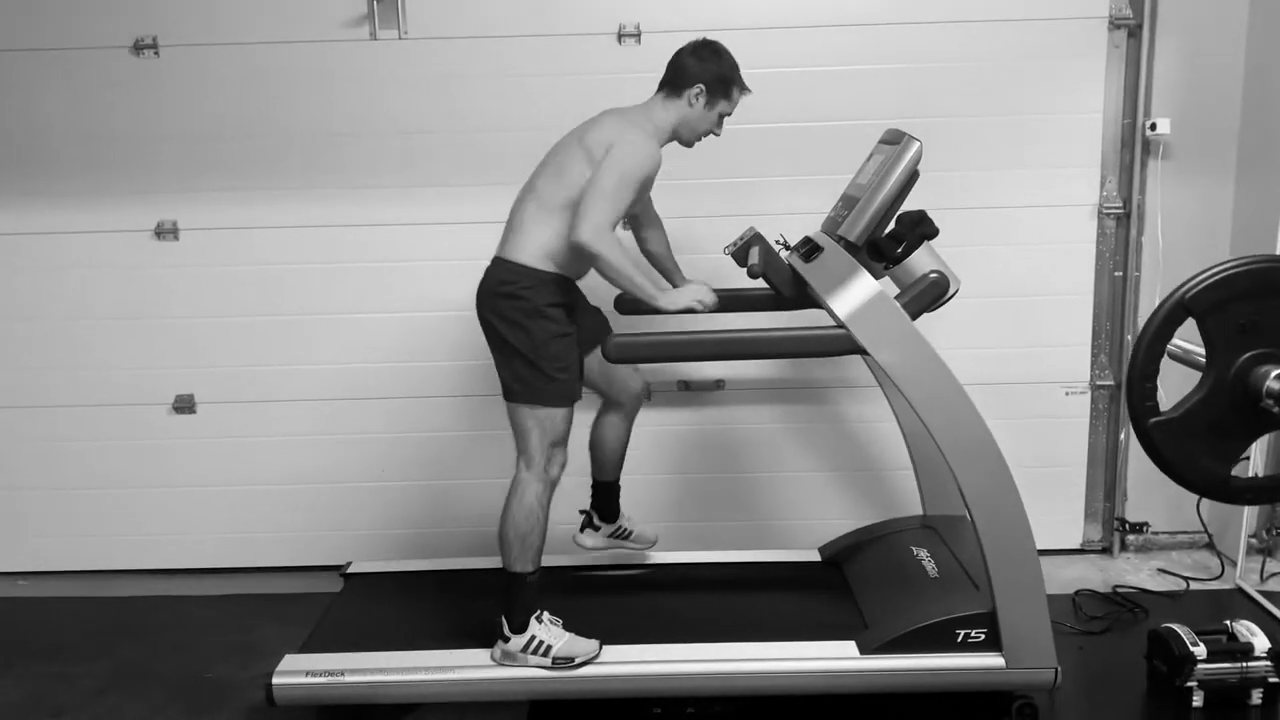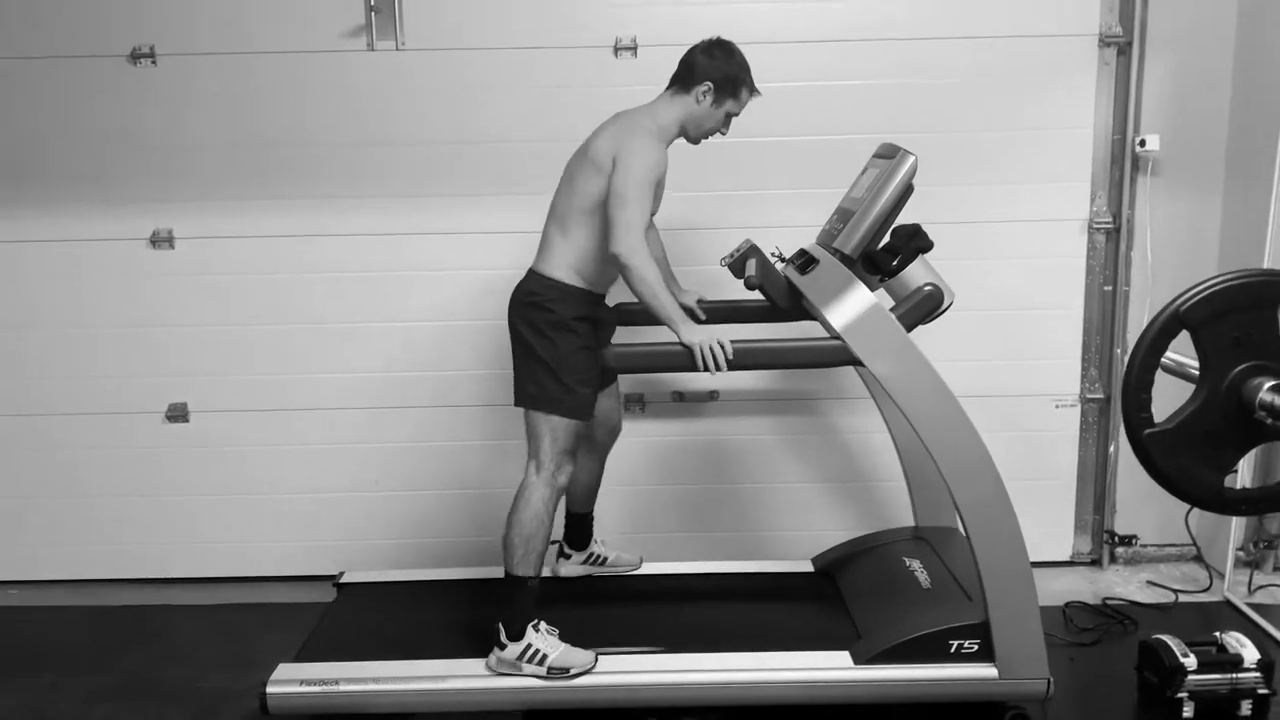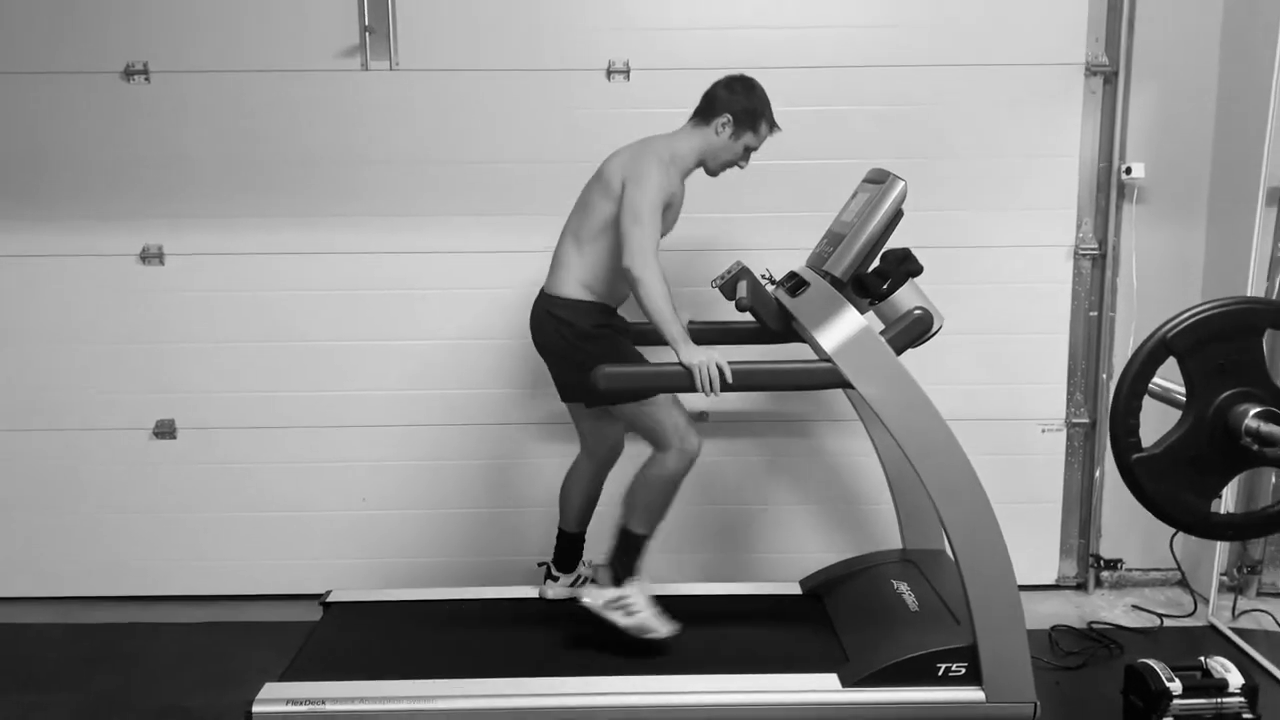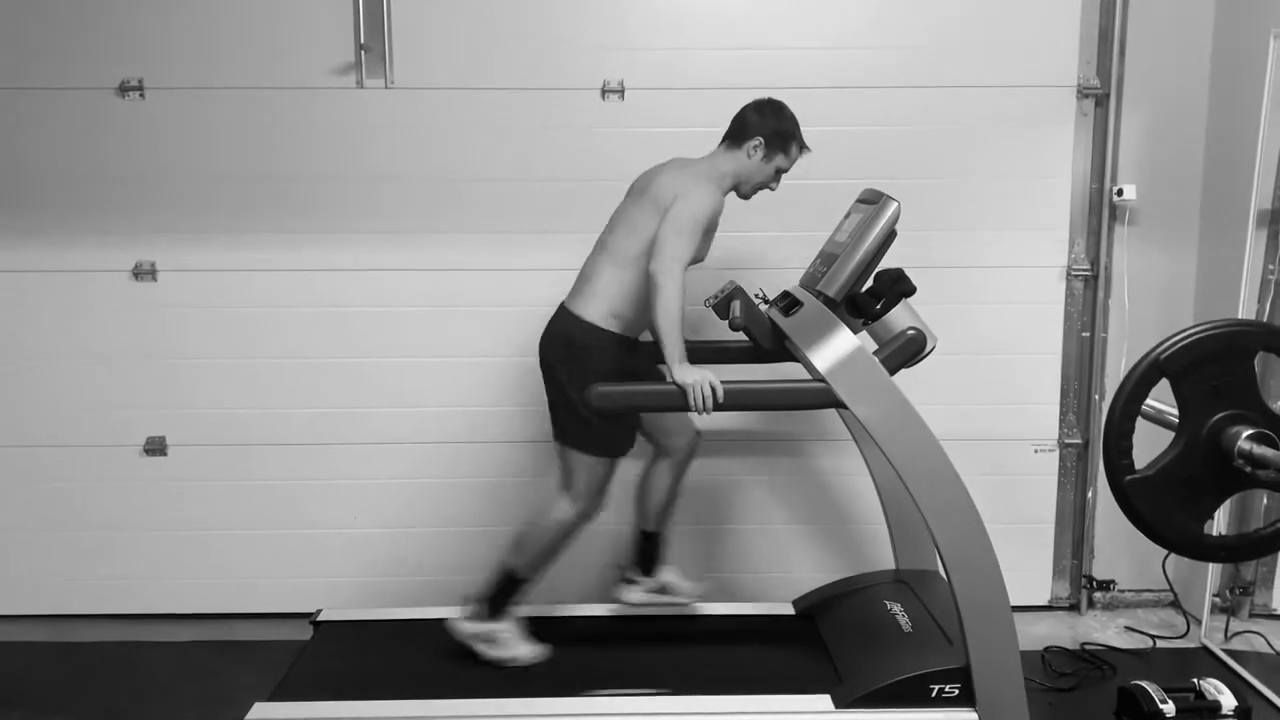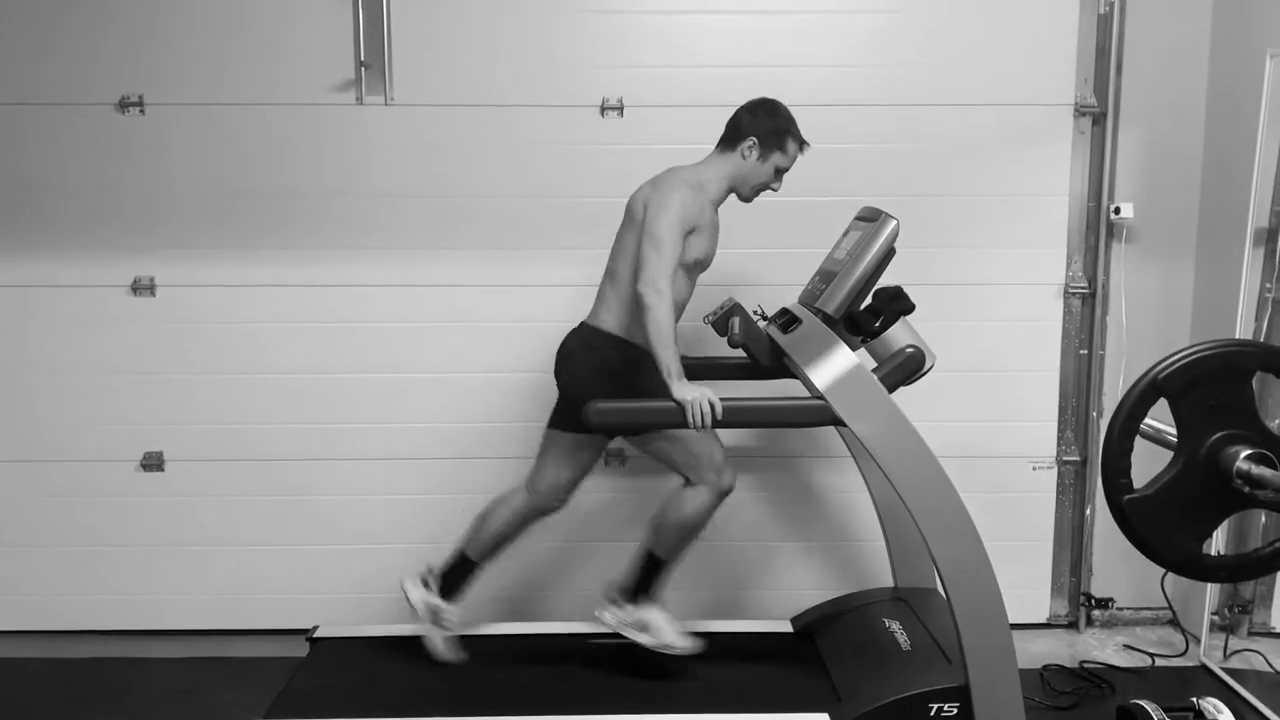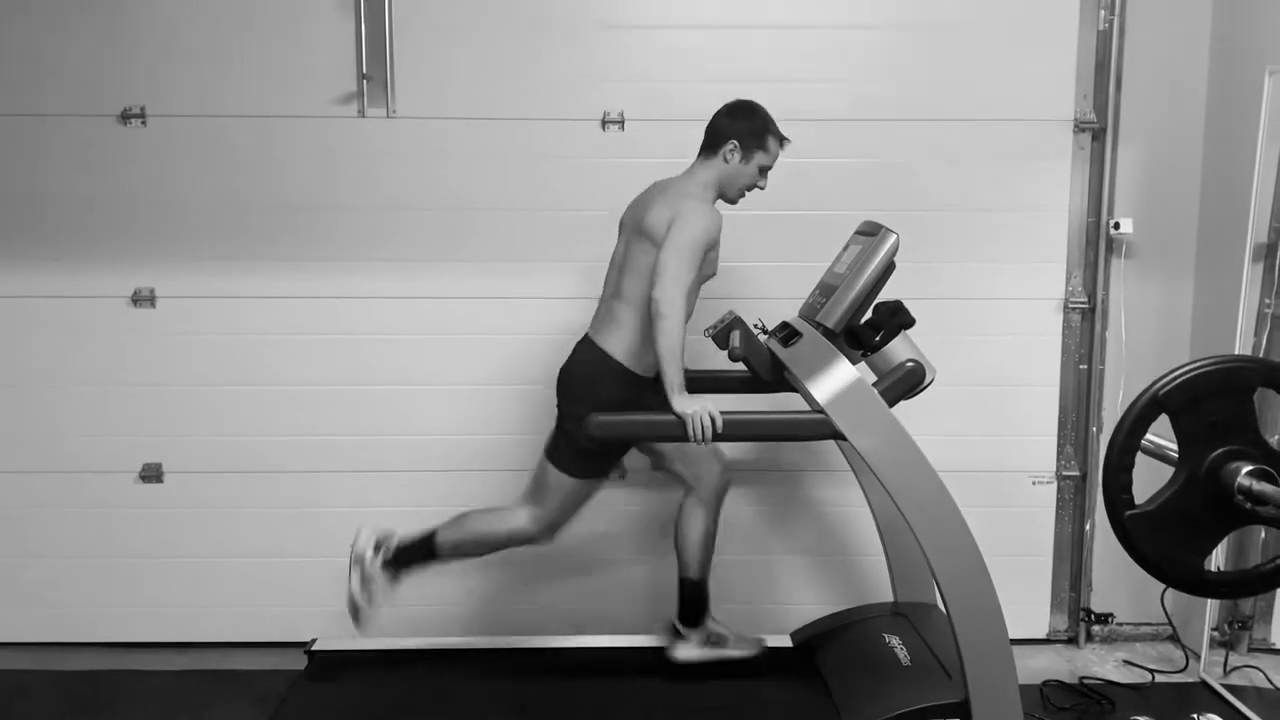
dt=0.3s
person 1, frame 1
left shoulder: (627, 130)
right shoulder: (639, 142)
left elbow: (643, 220)
right elbow: (591, 235)
left wrist: (678, 282)
right wrist: (661, 300)
left hip: (541, 286)
right hip: (525, 293)
left knee: (627, 391)
right knee: (543, 463)
left ankle: (603, 518)
right ankle: (519, 629)
person 1, frame 2
left shoulder: (638, 134)
right shoulder: (642, 143)
left elbow: (640, 229)
right elbow: (626, 247)
left wrist: (676, 291)
right wrist: (684, 328)
left hip: (576, 305)
right hip: (556, 309)
left knee: (600, 429)
right knee: (551, 468)
left ankle: (577, 548)
right ankle: (516, 638)
person 1, frame 3
left shoulder: (662, 163)
right shoulder: (655, 168)
right elbow: (636, 263)
left wrist: (672, 325)
right wrist: (683, 349)
left hip: (581, 317)
right hip: (572, 322)
left knee: (601, 449)
right knee: (679, 445)
left ankle: (564, 571)
right ankle: (616, 582)
person 1, frame 4
left shoulder: (675, 175)
right shoulder: (698, 192)
right elbow: (665, 273)
left wrist: (668, 351)
right wrist: (680, 366)
left hip: (599, 334)
right hip: (587, 346)
left knee: (680, 440)
right knee: (582, 498)
left ankle: (642, 572)
right ankle: (488, 616)
person 1, frame 5
left shoulder: (687, 193)
right shoulder: (683, 196)
right elbow: (649, 288)
left wrist: (667, 370)
right wrist: (677, 382)
left hip: (603, 356)
right hip: (608, 360)
left knee: (543, 493)
right knee: (714, 478)
left ankle: (441, 592)
right ankle: (633, 600)
person 1, frame 6
left shoulder: (659, 197)
right shoulder: (697, 212)
right elbow: (664, 298)
right wrist: (677, 397)
left hip: (624, 377)
right hip: (608, 382)
left knee: (710, 479)
right knee: (540, 517)
left ankle: (693, 625)
right ankle: (388, 558)
